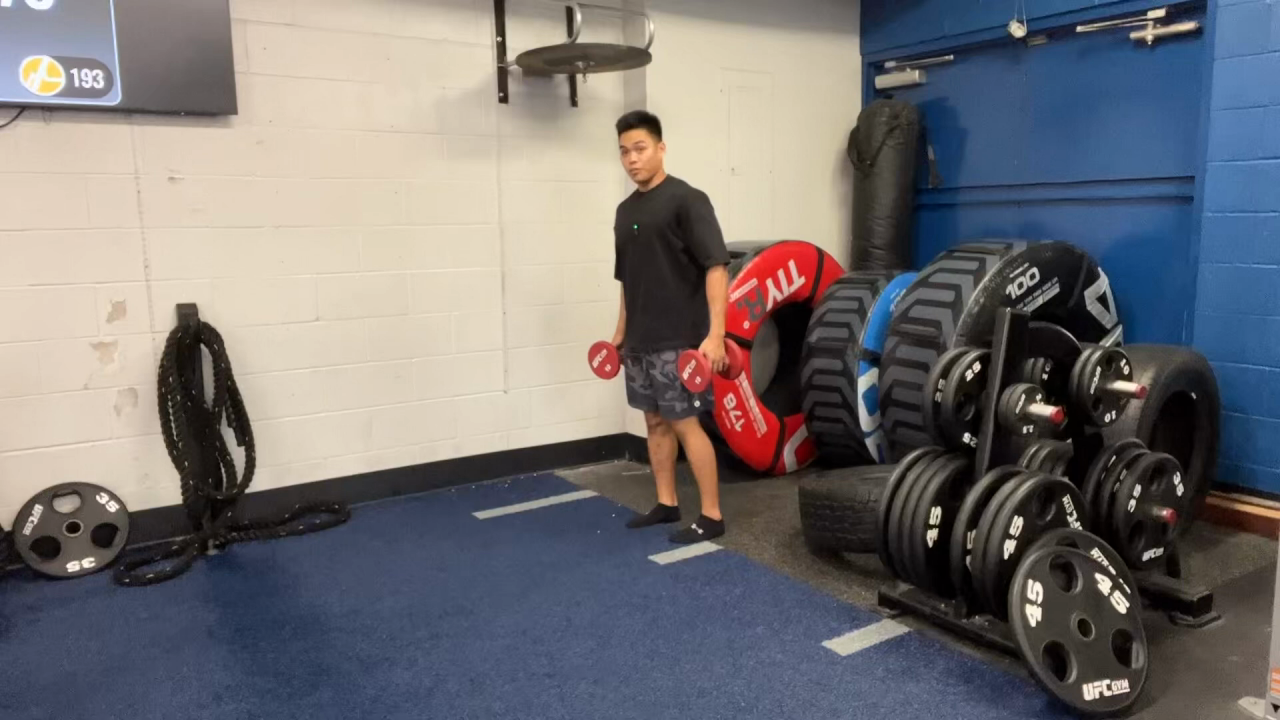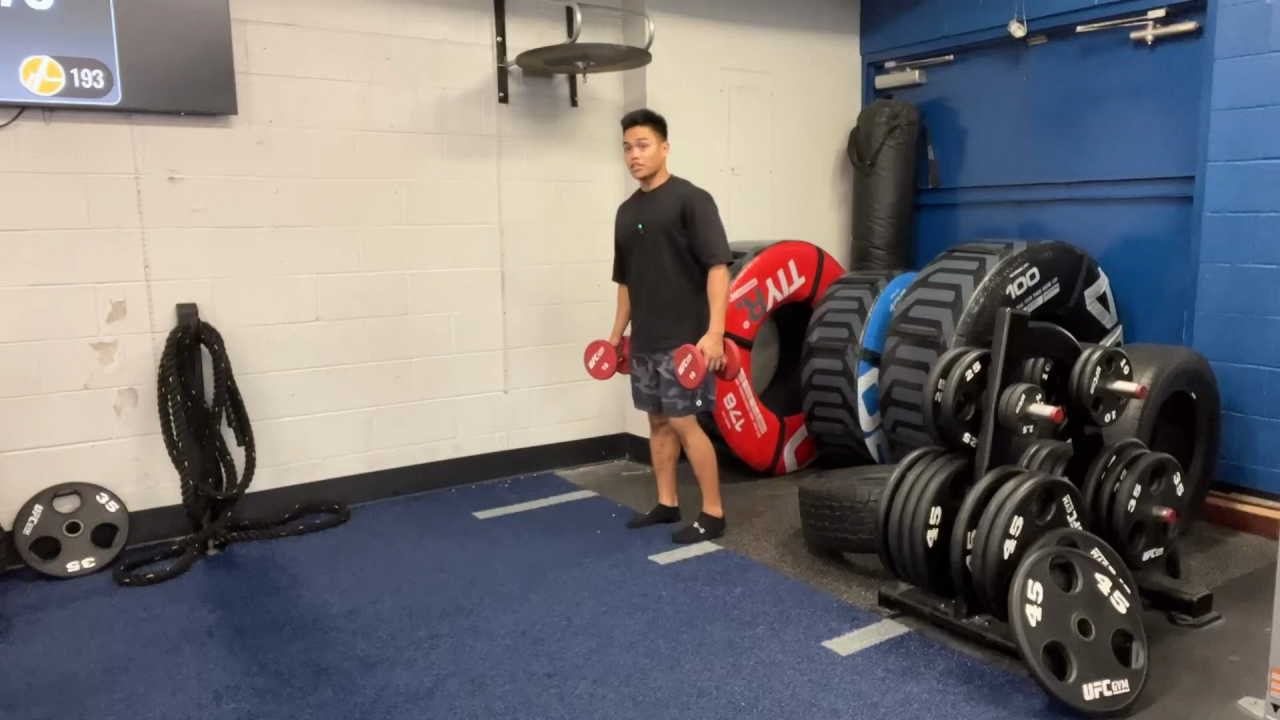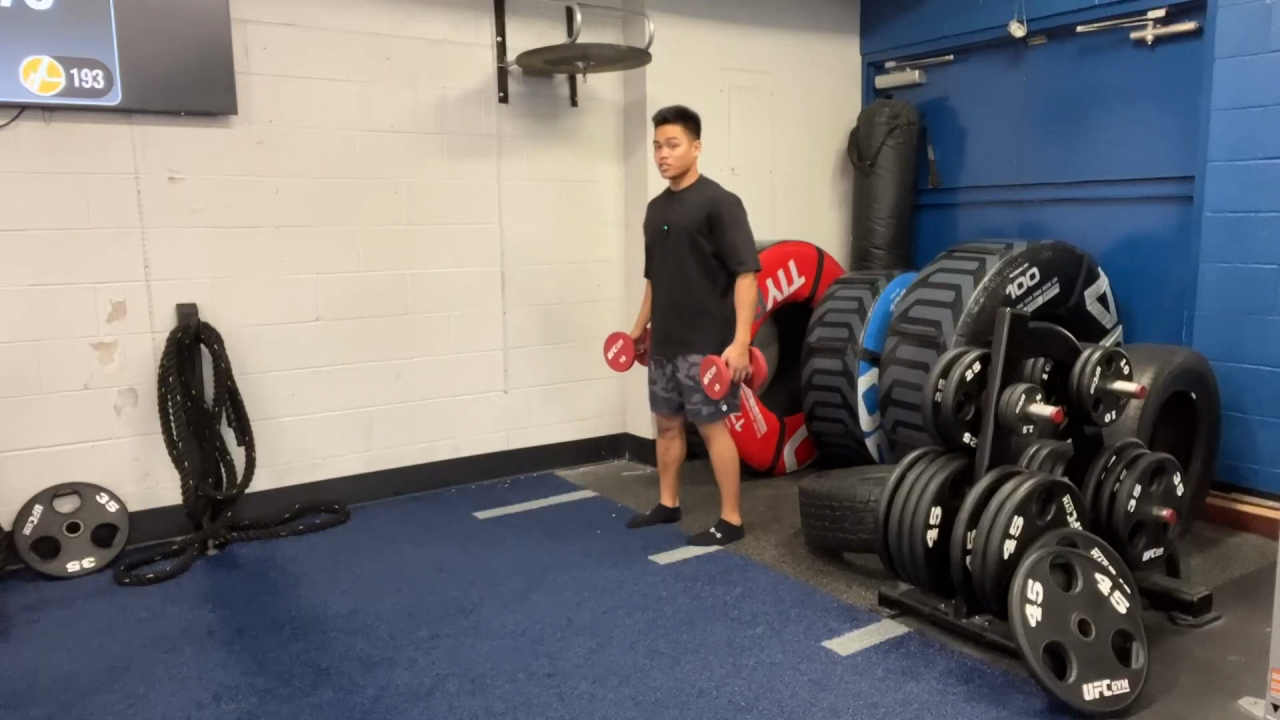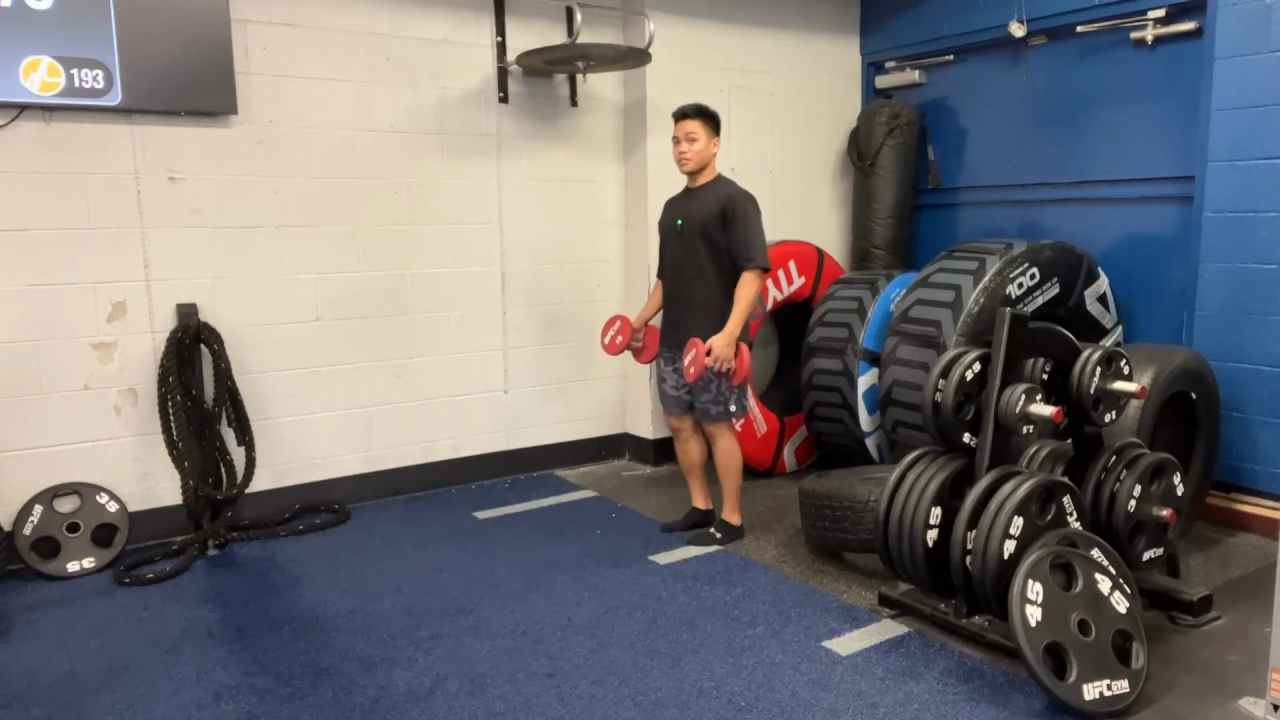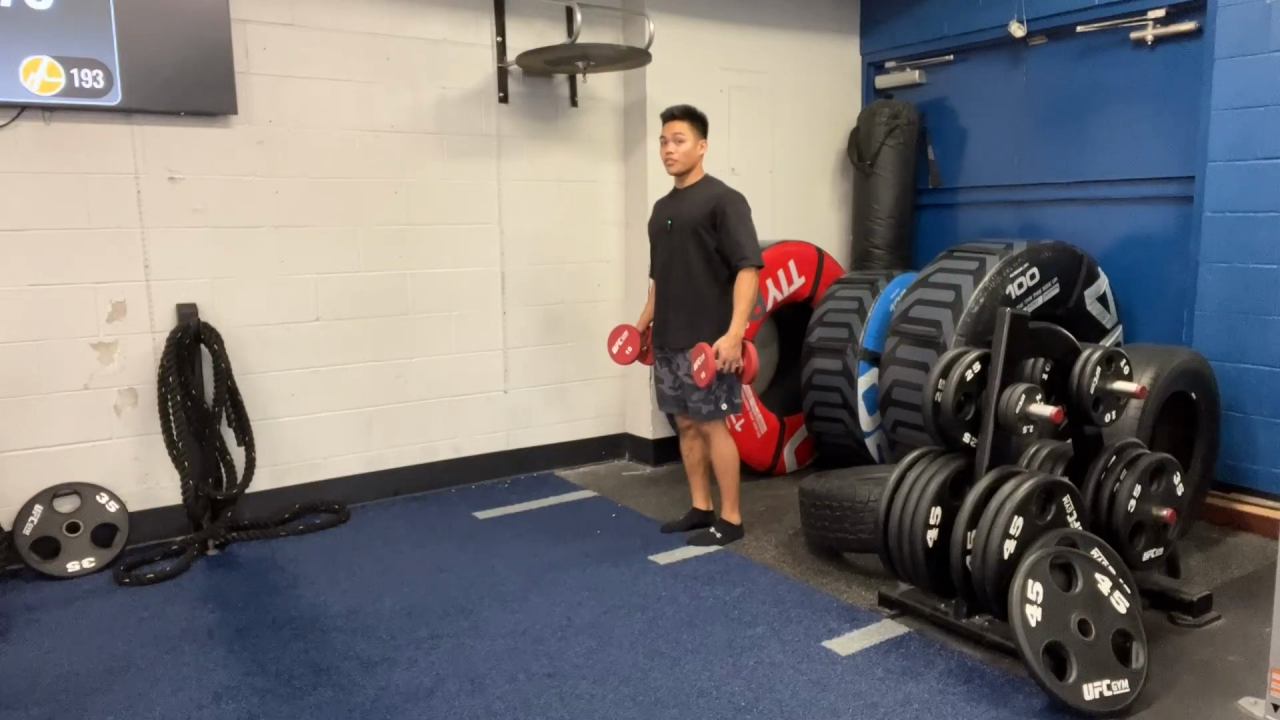
dt=0.5s
person 1, frame 1
left shoulder: (687, 199)
right shoulder: (626, 210)
left elbow: (716, 267)
left wrist: (715, 333)
right wrist: (620, 331)
left hip: (678, 340)
right hip: (641, 340)
left knee: (684, 423)
right knee: (655, 420)
left ankle: (711, 515)
right ankle: (666, 504)
person 1, frame 2
left shoulder: (691, 200)
right shoulder: (627, 211)
left elbow: (718, 266)
left wrist: (714, 331)
right wrist: (617, 333)
left hip: (684, 338)
right hip: (645, 341)
left knee: (683, 422)
right knee: (658, 421)
left ankle: (712, 512)
right ankle: (667, 503)
person 1, frame 3
left shoulder: (718, 203)
right shoulder: (656, 208)
left elbow: (746, 273)
left wrist: (740, 341)
right wrist: (640, 326)
left hip: (706, 345)
right hip: (664, 343)
left knee: (711, 426)
right knee: (666, 423)
left ankle: (731, 520)
right ankle: (668, 503)
person 1, frame 4
left shoulder: (734, 200)
right shoulder: (673, 206)
left elbow: (753, 270)
left wrist: (730, 333)
right wrist: (641, 319)
left hip: (713, 342)
right hip: (674, 340)
left knee: (718, 427)
right knee: (680, 424)
left ankle: (731, 520)
right ankle: (701, 508)
person 1, frame 5
left shoulder: (723, 200)
right shoulder: (662, 207)
left elbow: (748, 267)
left wrist: (735, 332)
right wrist: (643, 324)
left hip: (707, 341)
right hip: (668, 340)
left knee: (712, 425)
right knee: (686, 424)
left ankle: (731, 519)
right ankle: (700, 509)
